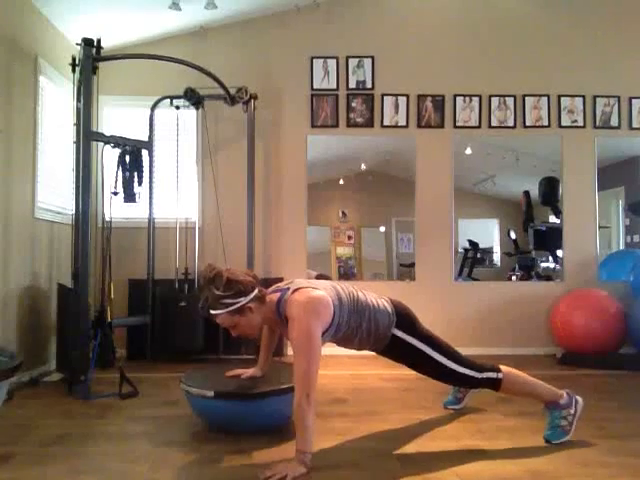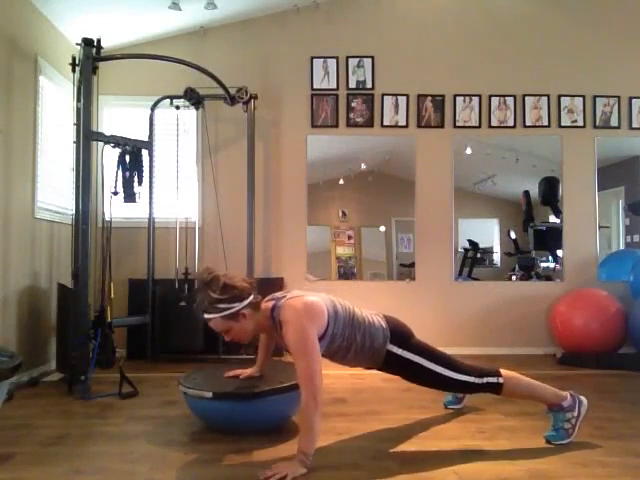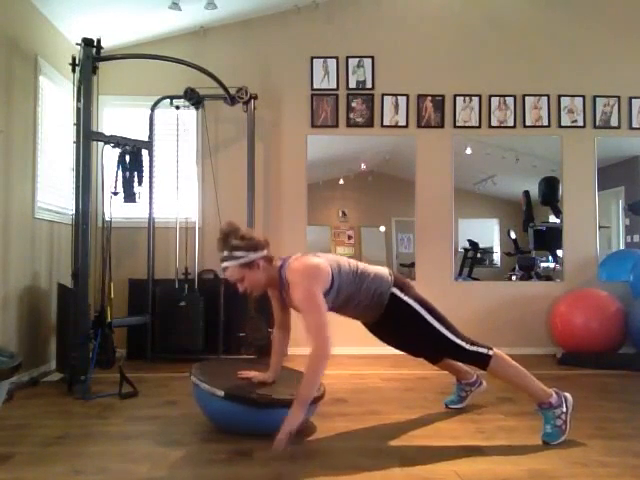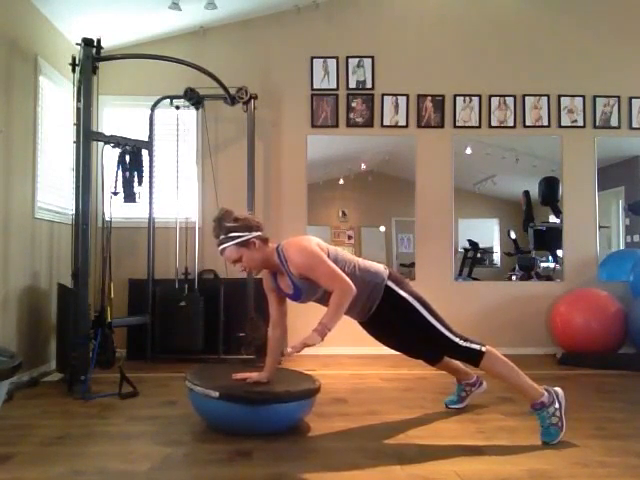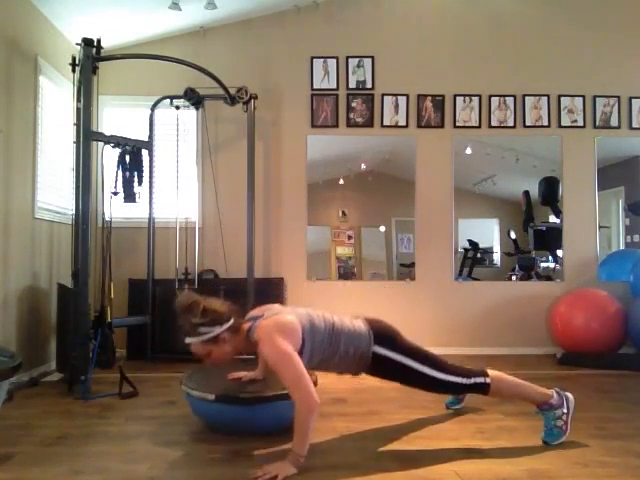
dt=1s
person 1, frame 1
left shoulder: (302, 311)
right shoulder: (269, 297)
left elbow: (305, 395)
right elbow: (271, 326)
right wrist: (259, 368)
left hip: (392, 325)
right hip: (377, 321)
left knee: (471, 370)
left ankle: (561, 400)
right ankle: (462, 389)
person 1, frame 2
left shoulder: (295, 319)
right shoulder: (266, 308)
left elbow: (311, 398)
right wrist: (257, 368)
left hip: (389, 344)
right hip: (374, 338)
left knee: (474, 378)
left ankle: (565, 402)
right ankle: (459, 391)
person 1, frame 3
left shoulder: (300, 276)
right shoulder: (275, 280)
left elbow: (321, 348)
right elbow: (282, 328)
left wrist: (299, 409)
right wrist: (271, 373)
left hip: (392, 298)
right hip: (374, 312)
left knee: (467, 349)
right knee: (427, 351)
left ankle: (553, 402)
right ankle: (468, 382)
person 1, frame 4
left shoulder: (297, 252)
right shoulder: (270, 276)
left elbow: (346, 288)
right elbow: (277, 325)
left wrist: (320, 332)
right wrist: (266, 373)
left hip: (386, 293)
right hip: (367, 313)
left knee: (456, 345)
right knee: (426, 351)
left ankle: (544, 399)
right ankle: (468, 382)
person 1, frame 5
left shoulder: (268, 338)
right shoulder: (252, 319)
left elbow: (308, 402)
right wrist: (258, 372)
left hip: (373, 347)
right hip: (360, 337)
left knee: (454, 380)
right knee: (437, 373)
left ankle: (552, 400)
right ankle: (461, 384)
